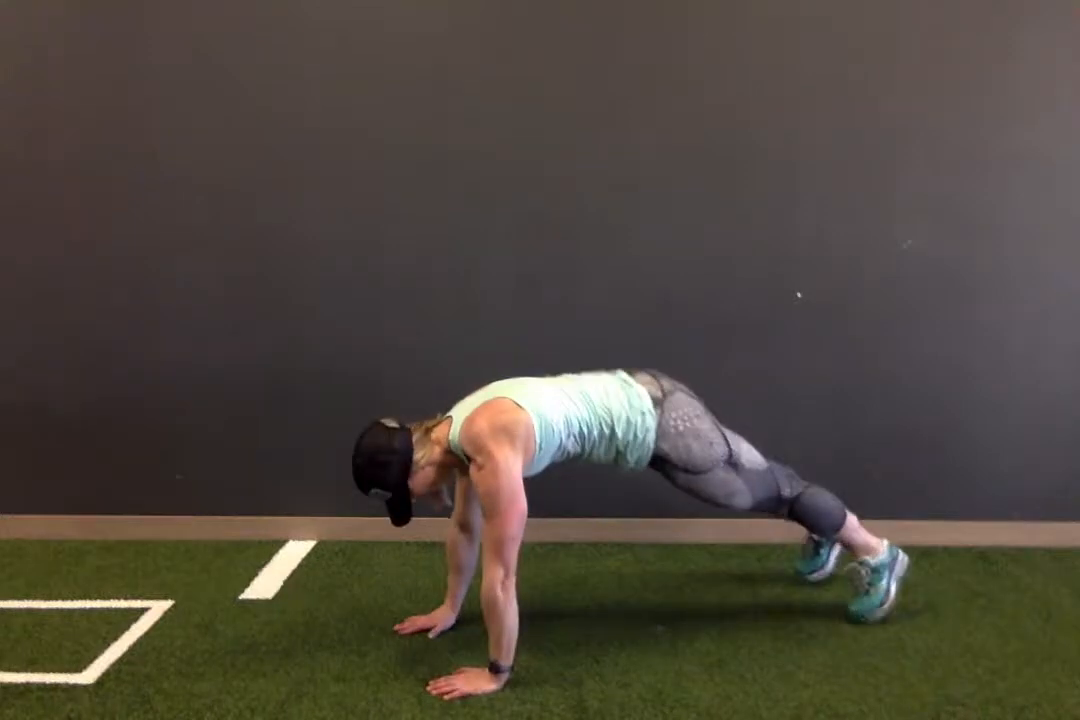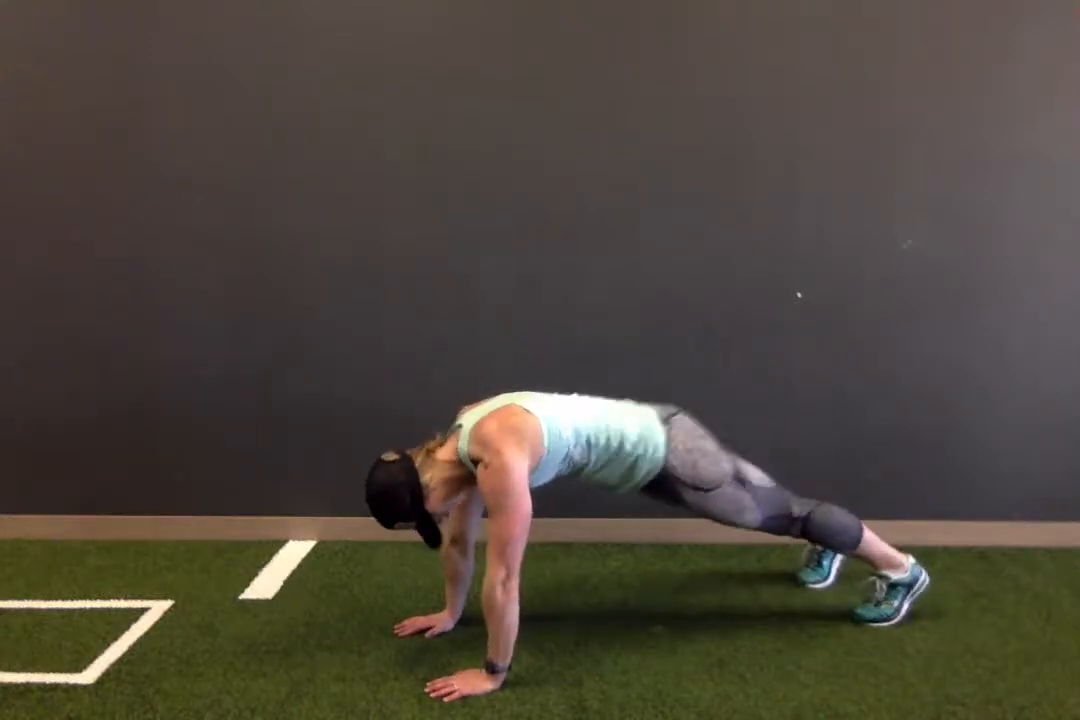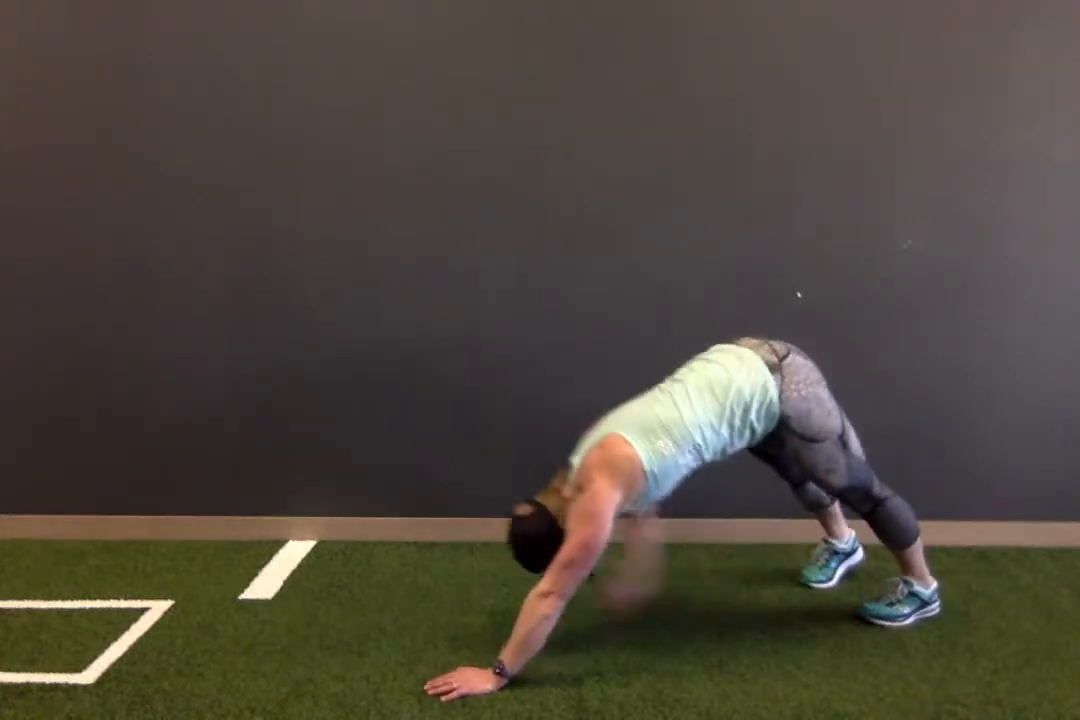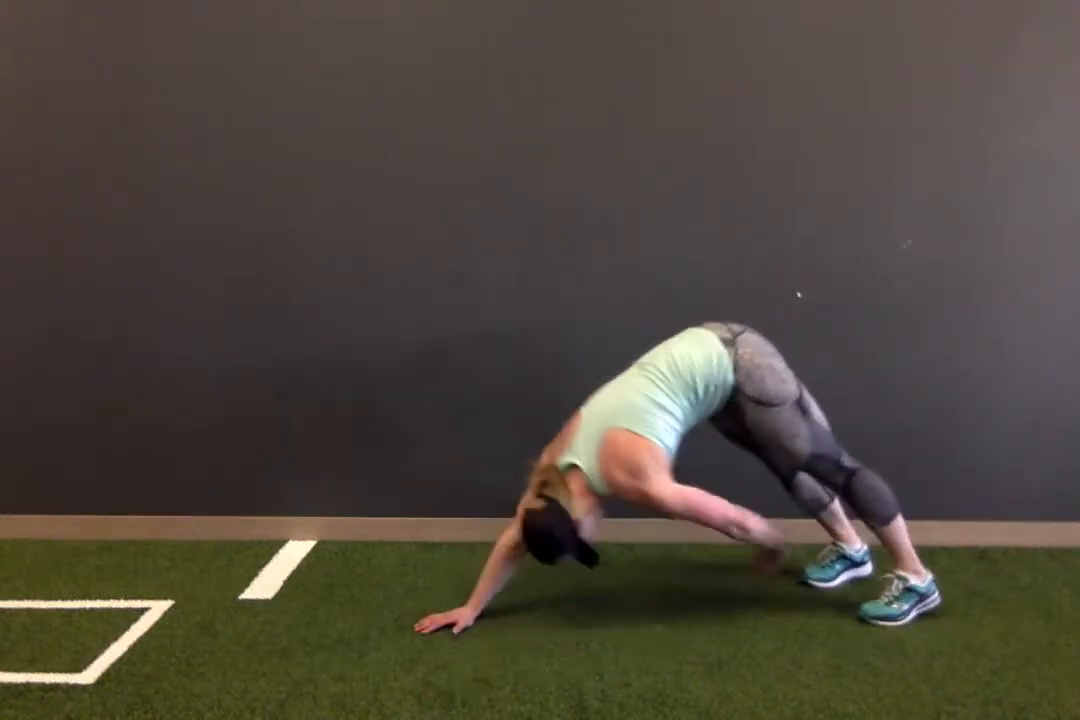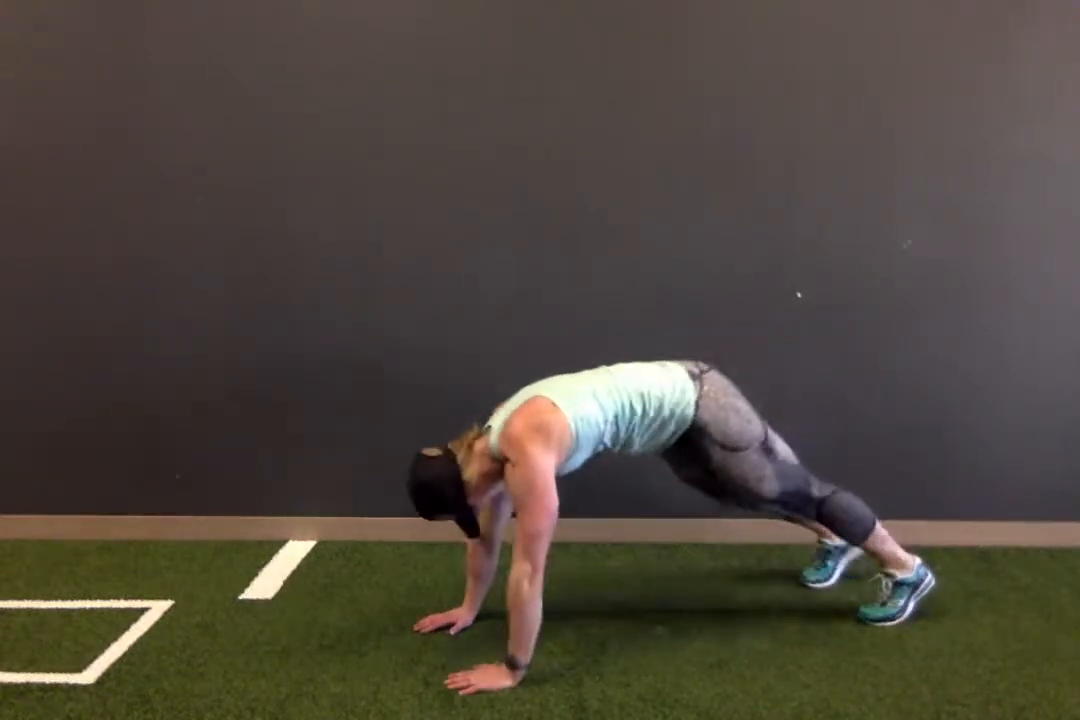
dt=1s
person 1, frame 1
left shoulder: (489, 452)
right shoulder: (456, 433)
left elbow: (500, 573)
right elbow: (465, 528)
left wrist: (495, 672)
right wrist: (449, 609)
left hip: (658, 423)
right hip: (640, 397)
left knee: (769, 488)
right knee: (749, 482)
left ankle: (879, 557)
right ankle: (821, 532)
person 1, frame 2
left shoulder: (498, 457)
right shoulder: (461, 441)
left elbow: (503, 579)
right elbow: (458, 538)
left wrist: (492, 673)
right wrist: (448, 612)
left hip: (661, 445)
right hip: (643, 437)
left knee: (779, 508)
right knee: (761, 500)
left ankle: (900, 571)
right ankle: (823, 547)
person 1, frame 3
left shoulder: (600, 485)
right shoulder: (583, 472)
left elbow: (554, 594)
right elbow: (642, 512)
left wrist: (497, 674)
right wrist: (636, 578)
left hip: (778, 387)
right hip: (743, 365)
left knee: (857, 486)
right knee: (797, 467)
left ankle: (920, 587)
right ankle: (840, 544)
person 1, frame 4
left shoulder: (634, 481)
right shoulder: (557, 461)
left elbow: (736, 522)
right elbow: (517, 536)
left wrist: (772, 548)
right wrist: (470, 609)
left hip: (736, 362)
right hip: (711, 351)
left knee: (831, 463)
right knee: (781, 458)
left ankle: (915, 579)
right ankle: (849, 549)
person 1, frame 5
left shoulder: (526, 449)
right shoulder: (492, 439)
left elbow: (528, 569)
right elbow: (487, 533)
left wrist: (512, 669)
right wrist: (469, 606)
left hip: (693, 404)
right hip: (672, 388)
left knee: (798, 488)
right knee: (720, 488)
left ankle: (906, 570)
right ankle: (834, 541)
